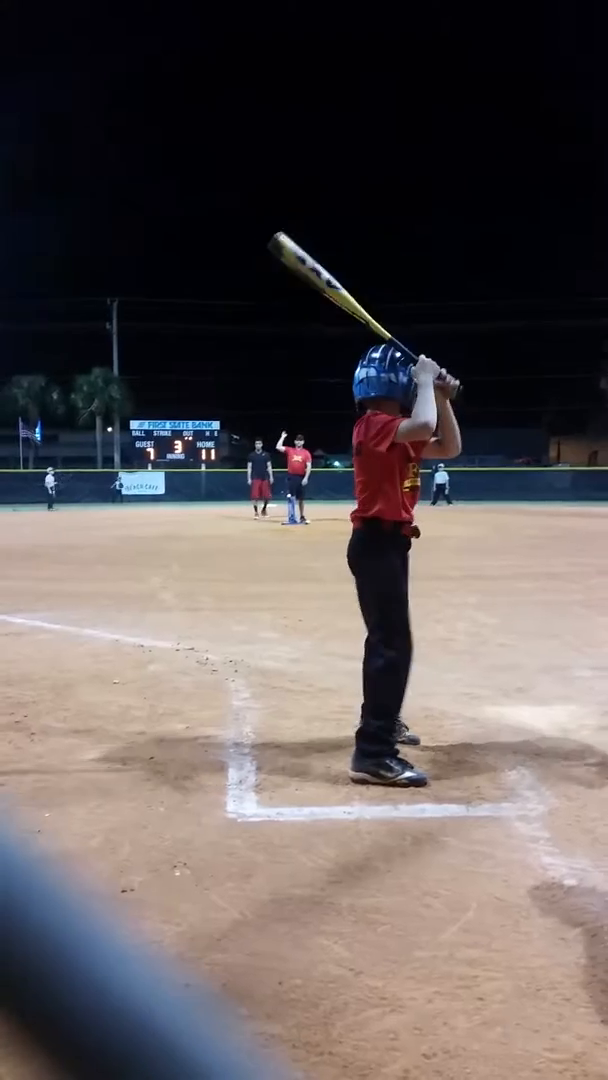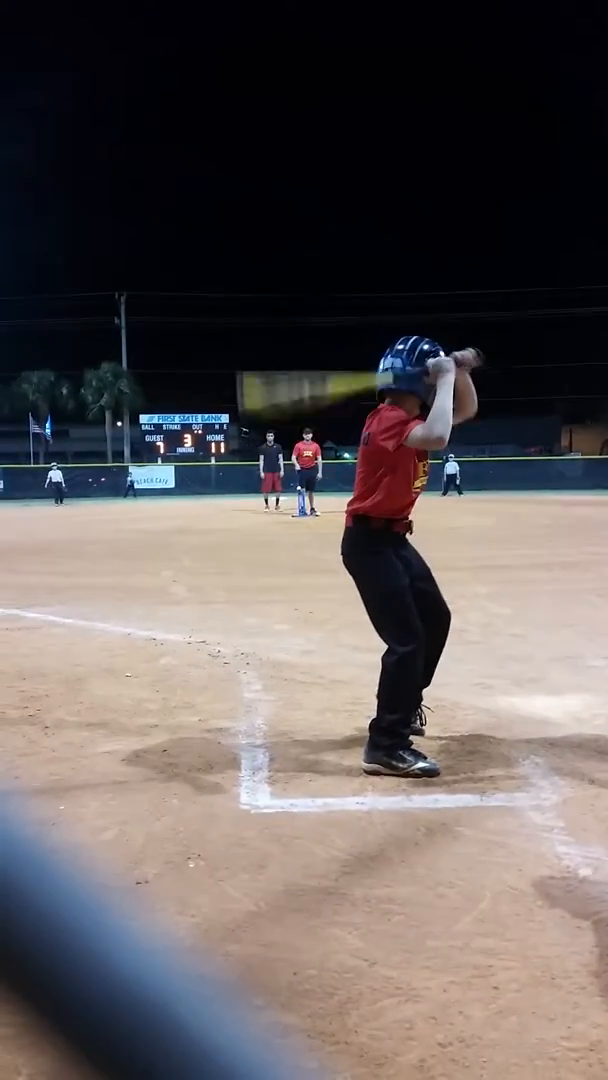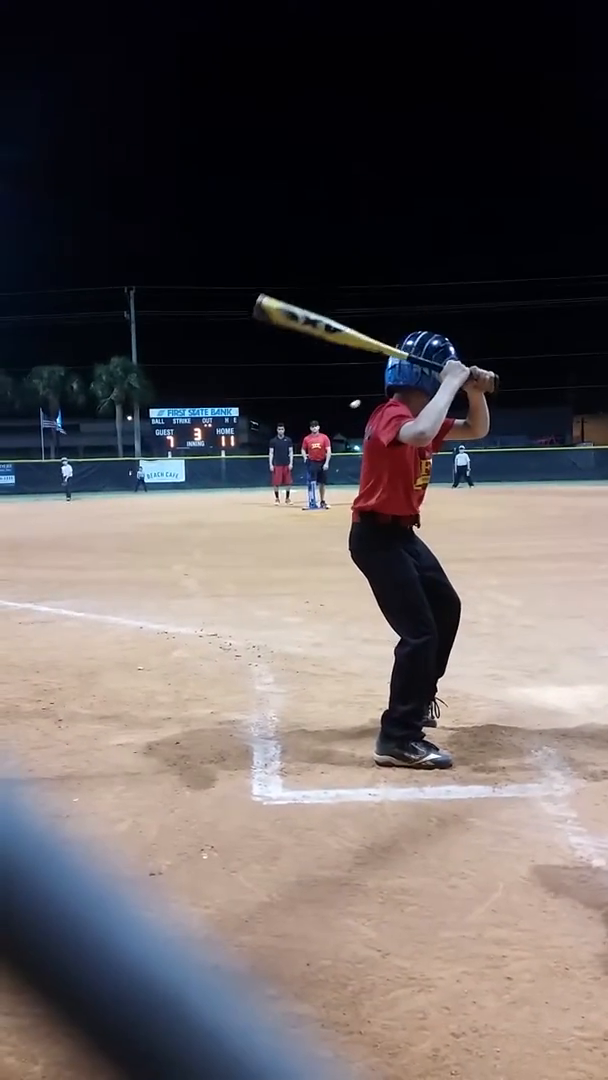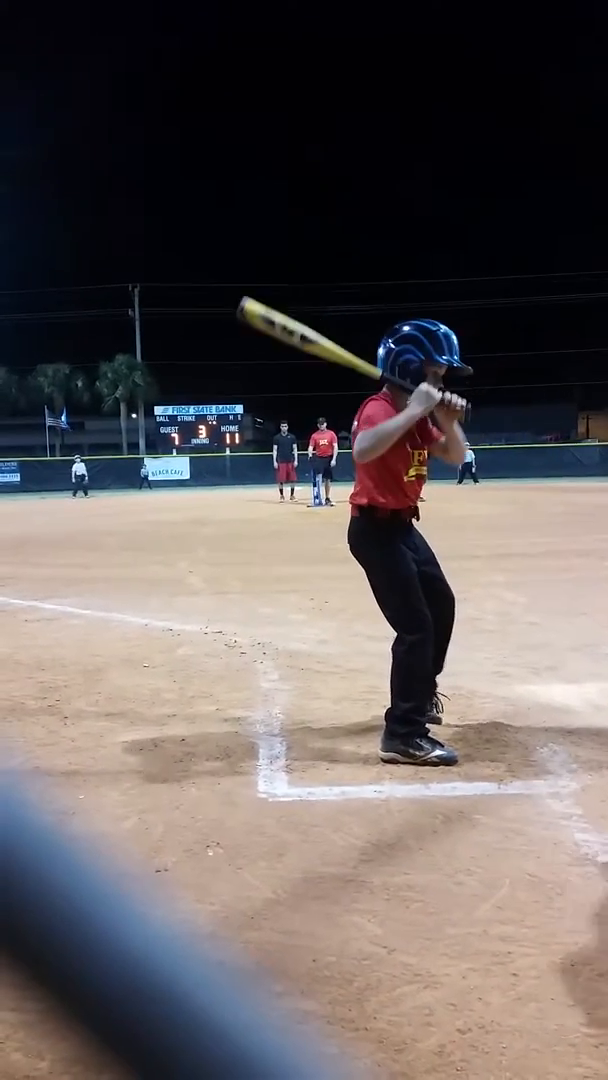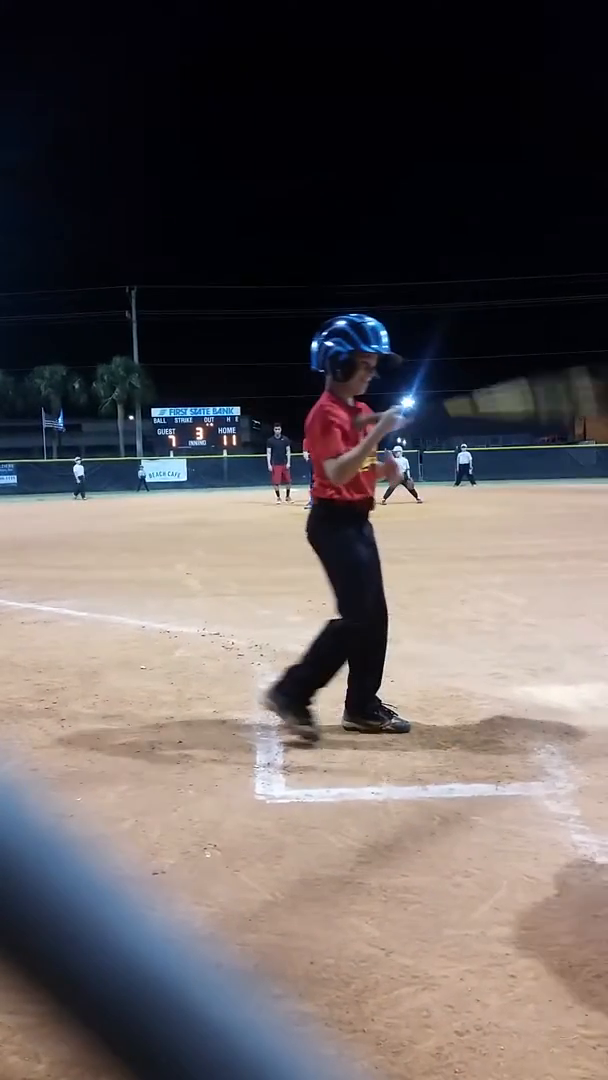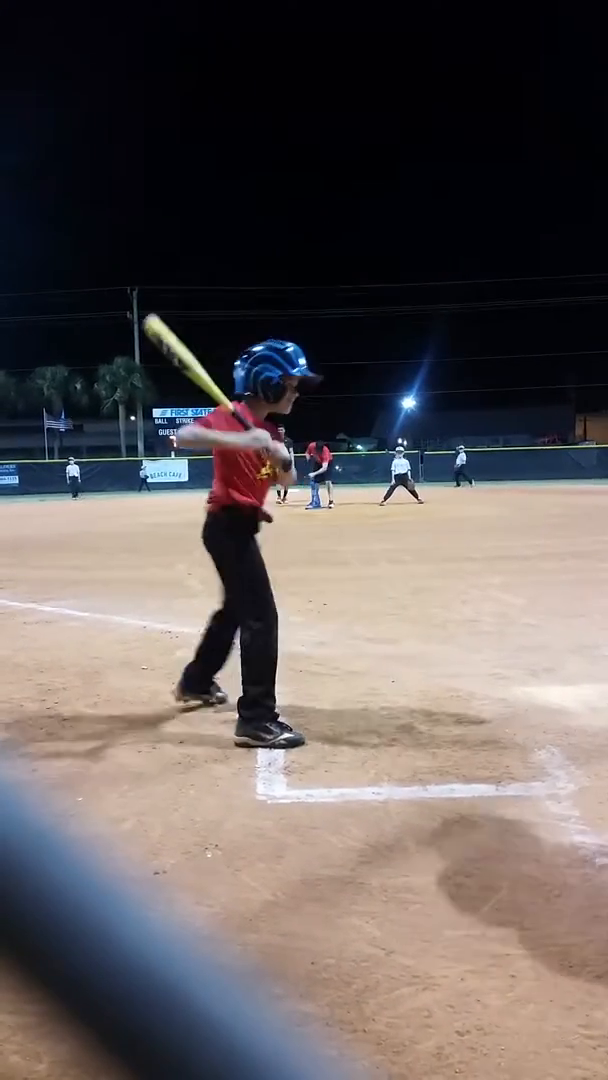
dt=0.7s
person 1, frame 1
left shoulder: (398, 430)
right shoulder: (373, 423)
left elbow: (450, 447)
right elbow: (423, 425)
left wrist: (441, 396)
right wrist: (425, 379)
left hip: (390, 542)
right hip: (375, 543)
left knee: (387, 638)
right knee: (393, 645)
left ankle: (381, 719)
right ankle: (372, 754)
person 1, frame 2
left shoulder: (408, 417)
right shoulder: (389, 418)
left elbow: (466, 410)
right elbow: (437, 437)
left wrist: (459, 371)
right wrist: (444, 379)
left hip: (394, 537)
right hip: (369, 540)
left knee: (435, 619)
right knee: (406, 639)
left ankle: (404, 703)
right ankle: (386, 746)
person 1, frame 3
left shoulder: (418, 416)
right shoulder: (391, 414)
left elbow: (477, 430)
right elbow: (419, 435)
left wrist: (475, 392)
right wrist: (451, 382)
left hip: (401, 532)
right hip: (376, 536)
left knee: (446, 608)
right knee: (419, 630)
left ankle: (417, 697)
right ankle: (398, 738)
person 1, frame 4
left shoulder: (417, 418)
right shoulder: (377, 410)
left elbow: (456, 457)
right elbow: (362, 452)
left wrist: (448, 419)
right wrist: (414, 410)
left hip: (403, 526)
right hip: (375, 529)
left knee: (442, 605)
right knee: (416, 626)
left ankle: (420, 692)
right ankle: (403, 734)
person 1, frame 5
left shoulder: (362, 412)
right shoulder: (325, 414)
right elbow: (338, 472)
left wrist: (385, 466)
right wrist: (376, 434)
left hip: (359, 520)
right hip: (333, 522)
left knee: (374, 615)
right knee: (354, 616)
left ankle: (363, 705)
right ankle: (291, 693)
person 1, frame 6
left shoulder: (270, 429)
right shoulder: (233, 417)
left elbow: (287, 480)
right elbow: (183, 436)
left wrist: (282, 460)
right wrist: (240, 442)
left hip: (243, 524)
right hip: (230, 525)
left knee: (235, 609)
right knee: (260, 616)
left ankle: (196, 680)
right ankle: (256, 719)
